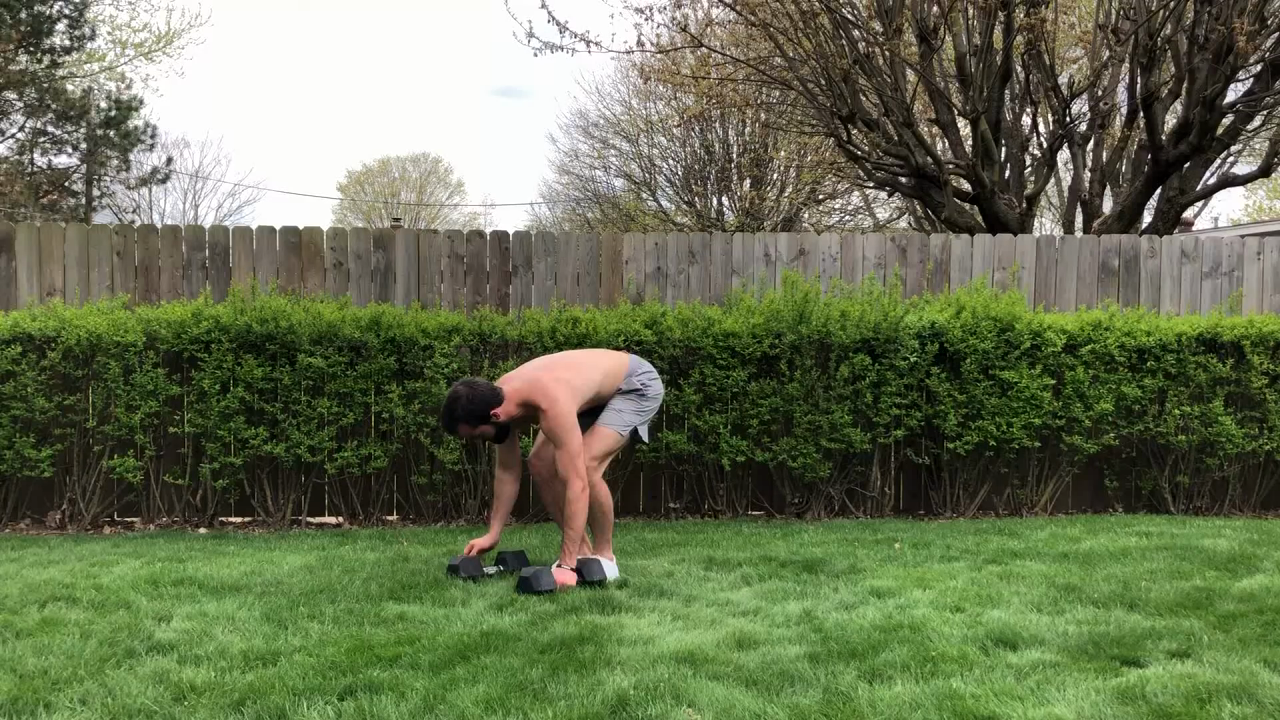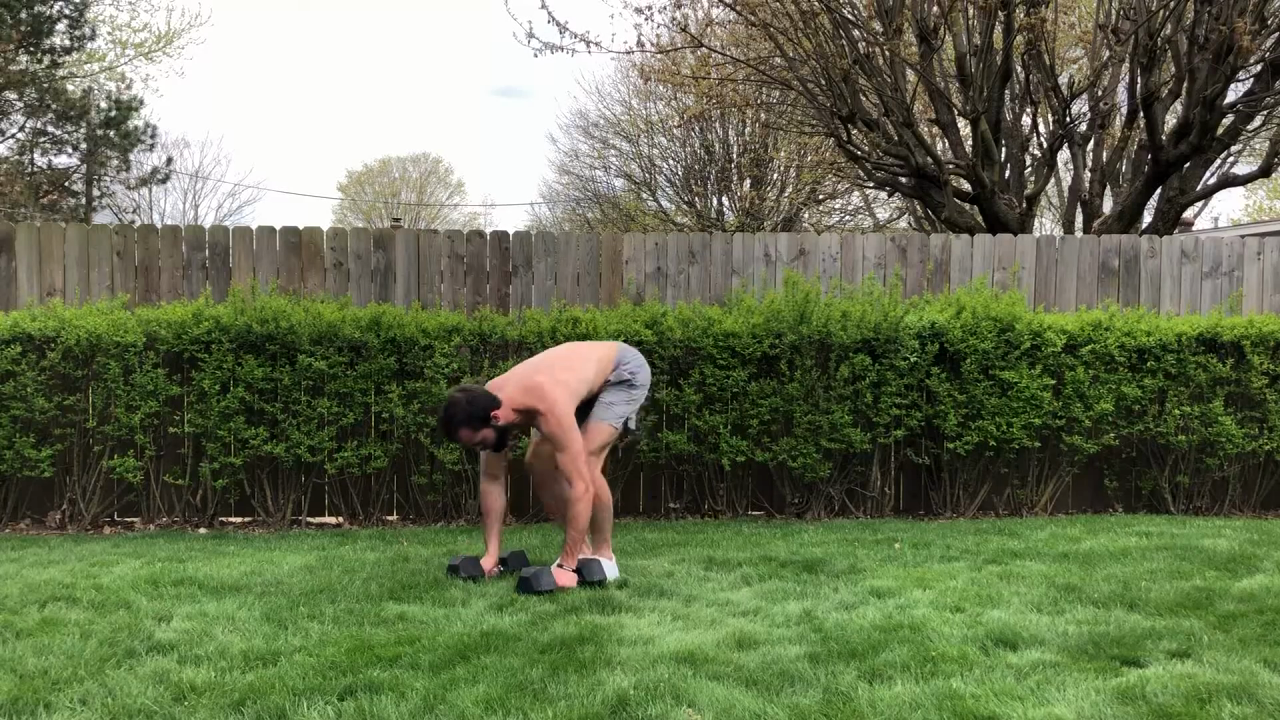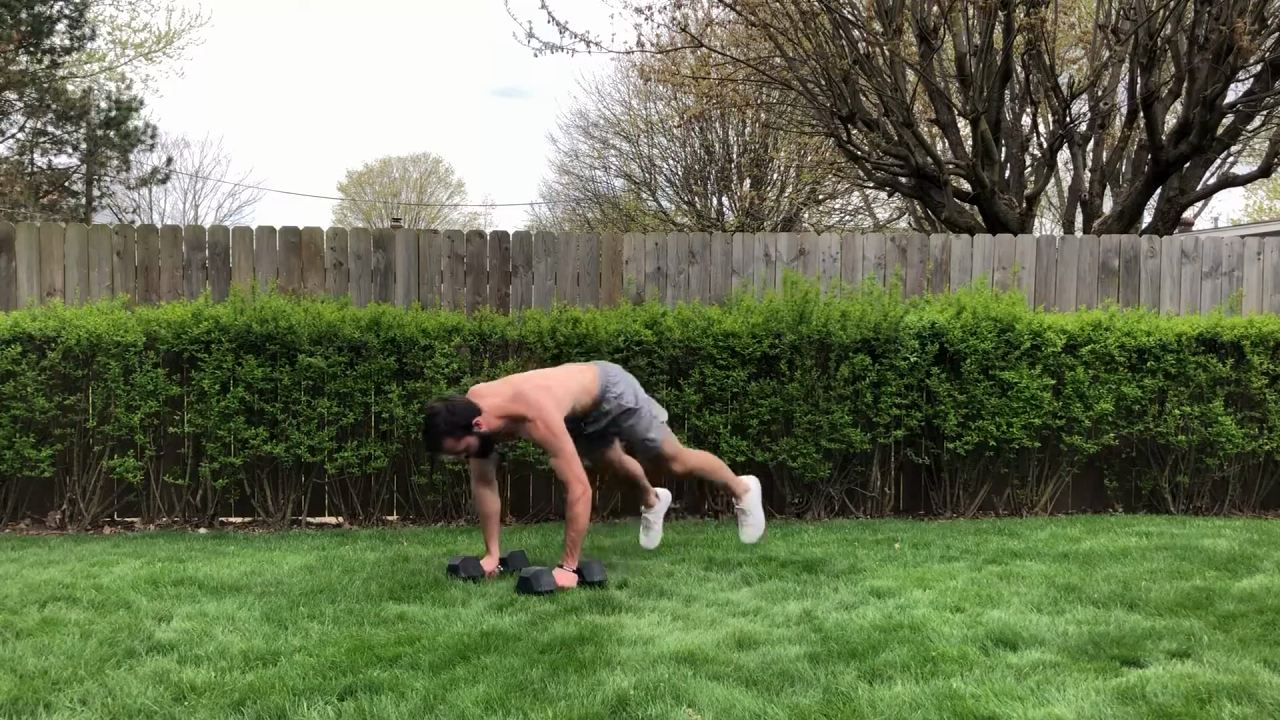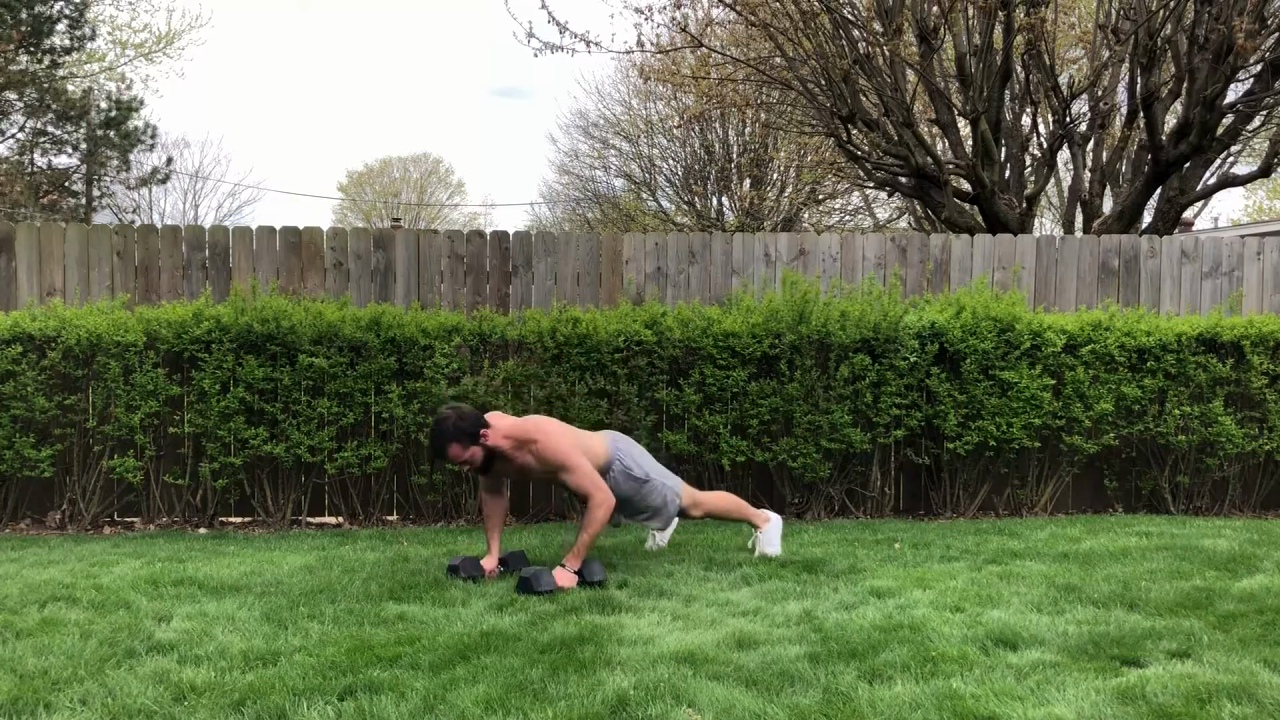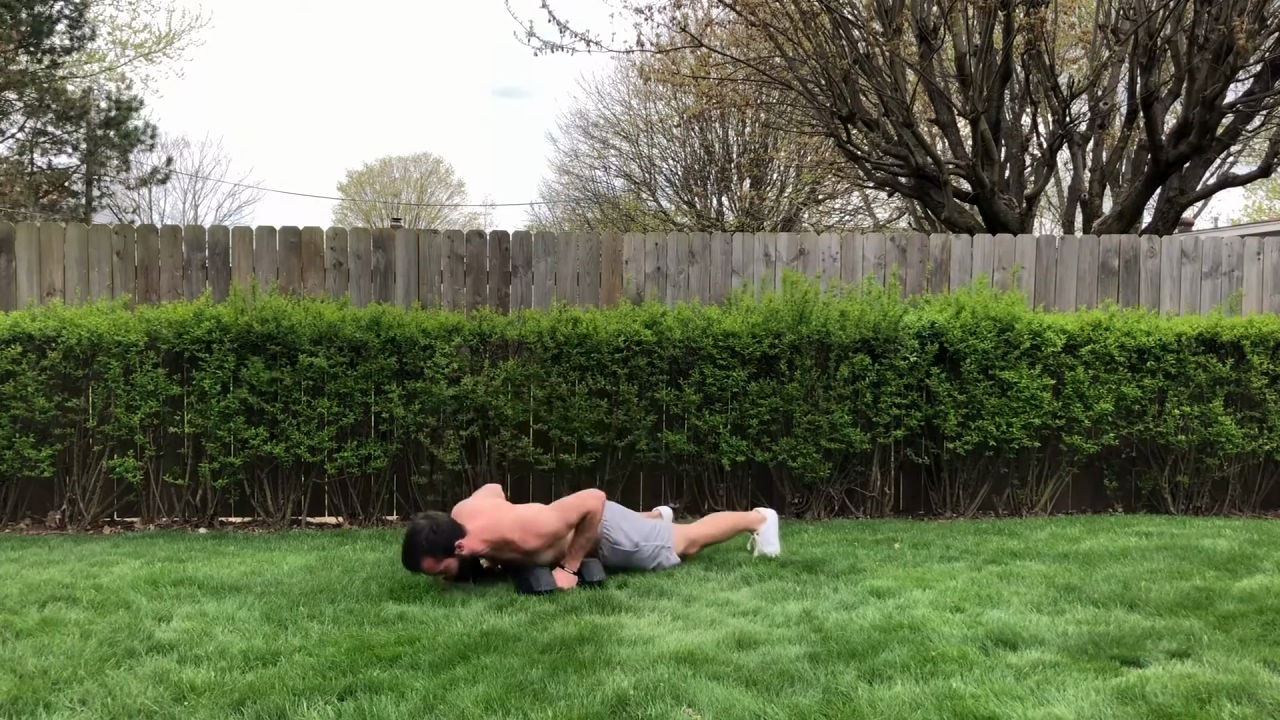
dt=0.4s
person 1, frame 1
left shoulder: (550, 404)
right shoulder: (500, 397)
left elbow: (577, 484)
right elbow: (507, 470)
left wrist: (567, 565)
right wrist: (492, 535)
left hip: (638, 384)
right hip: (599, 388)
left knee: (586, 465)
right knee: (540, 465)
left ankle: (604, 556)
right ankle: (583, 552)
person 1, frame 2
left shoulder: (548, 408)
right shoulder: (492, 405)
left elbow: (581, 486)
right elbow: (491, 480)
left wrist: (567, 566)
right wrist: (492, 552)
left hip: (624, 371)
right hip: (588, 373)
left knee: (585, 462)
right knee: (538, 464)
left ankle: (603, 555)
right ankle: (583, 550)
person 1, frame 3
left shoulder: (536, 417)
right shoulder: (474, 404)
left elbow: (580, 491)
right elbow: (483, 483)
left wrist: (568, 567)
right wrist: (492, 553)
left hip: (611, 392)
right hip: (584, 407)
left knee: (674, 460)
right knee: (609, 461)
left ankle: (742, 489)
right ankle: (652, 499)
person 1, frame 4
left shoulder: (544, 442)
right shoulder: (483, 438)
left elbow: (602, 499)
right elbow: (493, 493)
left wrist: (570, 566)
right wrist: (492, 552)
left hip: (617, 462)
right hip: (590, 465)
left knee: (693, 504)
left ankle: (763, 519)
right ankle: (663, 521)
person 1, frame 5
left shoulder: (521, 535)
right shoulder: (463, 515)
left elbow: (594, 500)
right elbow: (493, 488)
left wrist: (569, 566)
right wrist: (490, 555)
left hip: (604, 531)
right hip: (570, 515)
left knee: (689, 542)
left ankle: (758, 519)
right ankle: (656, 516)
